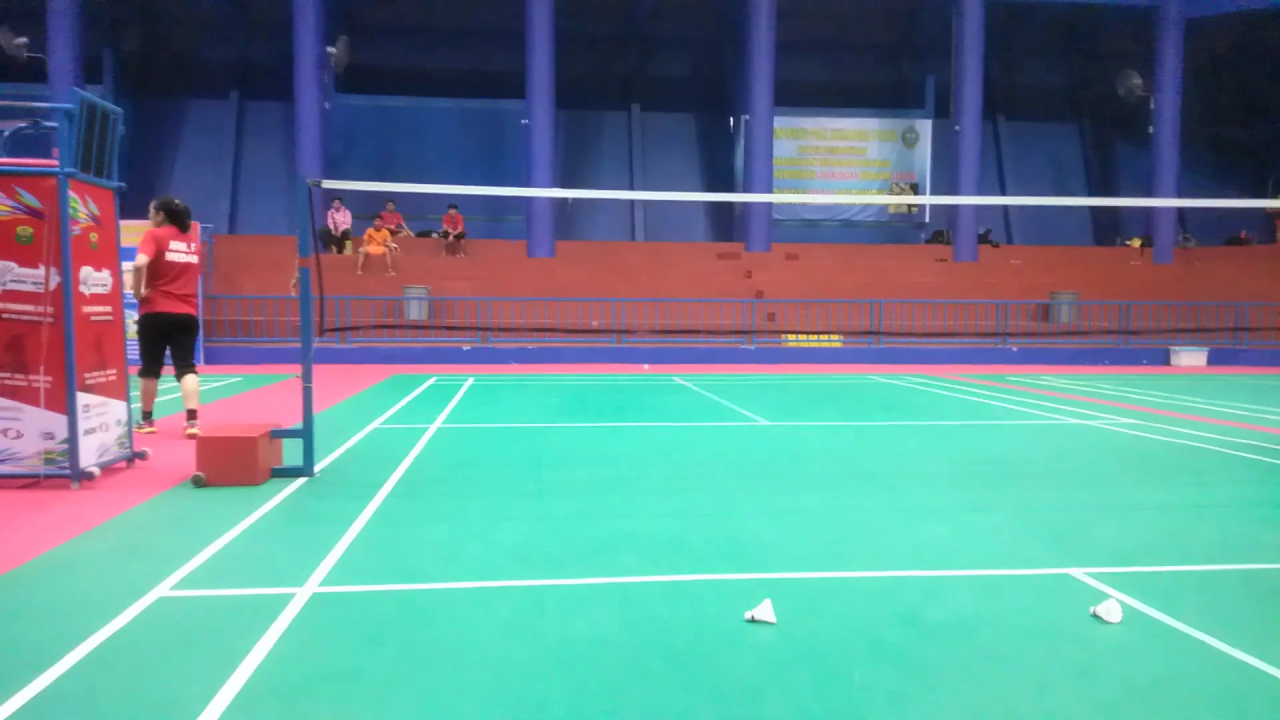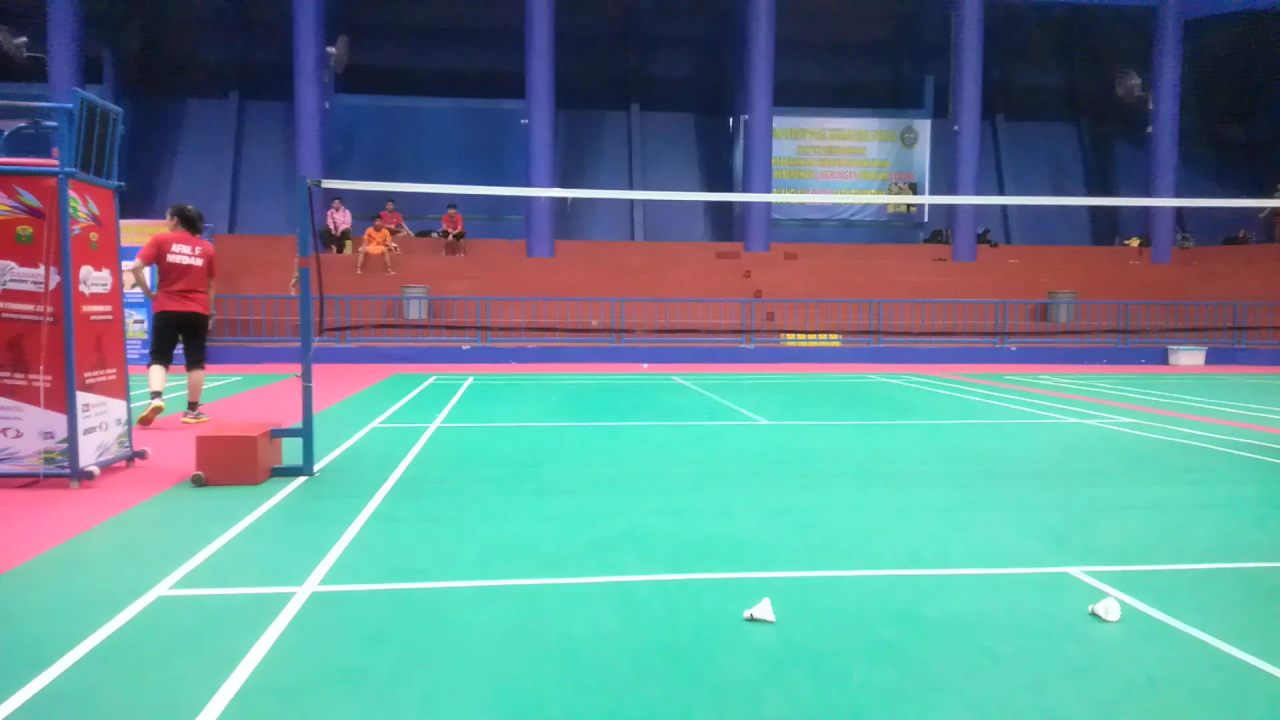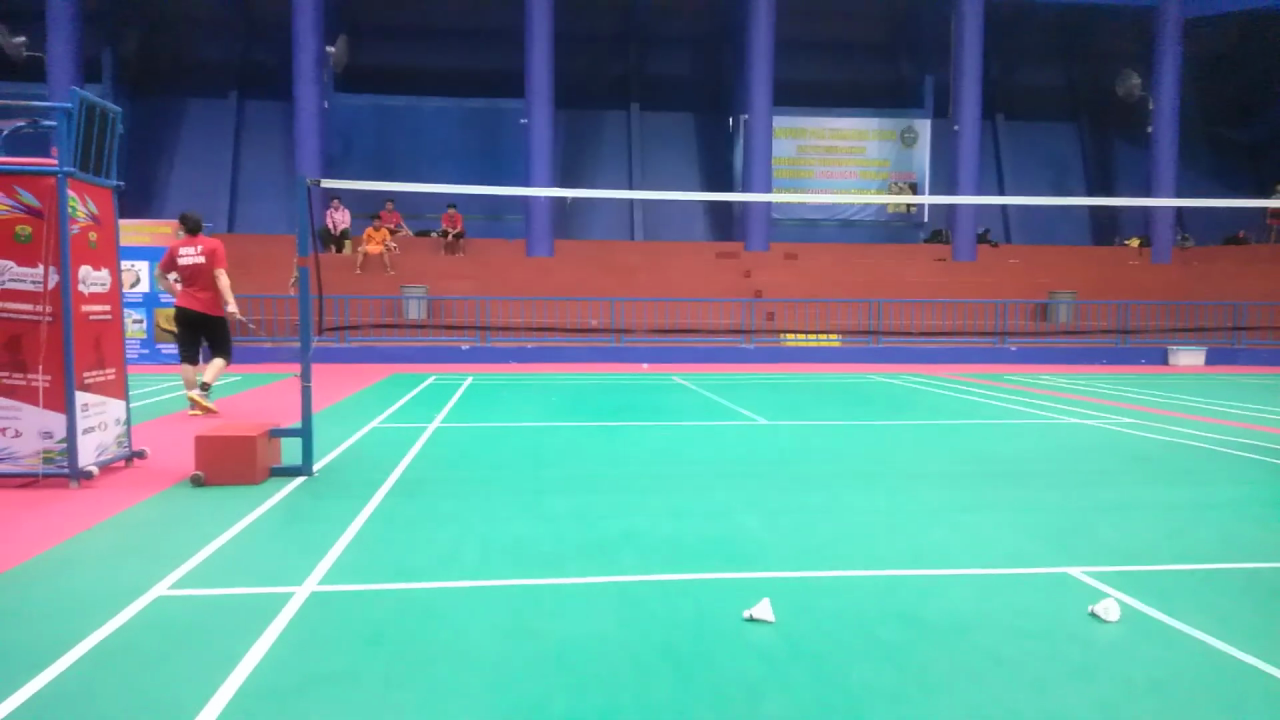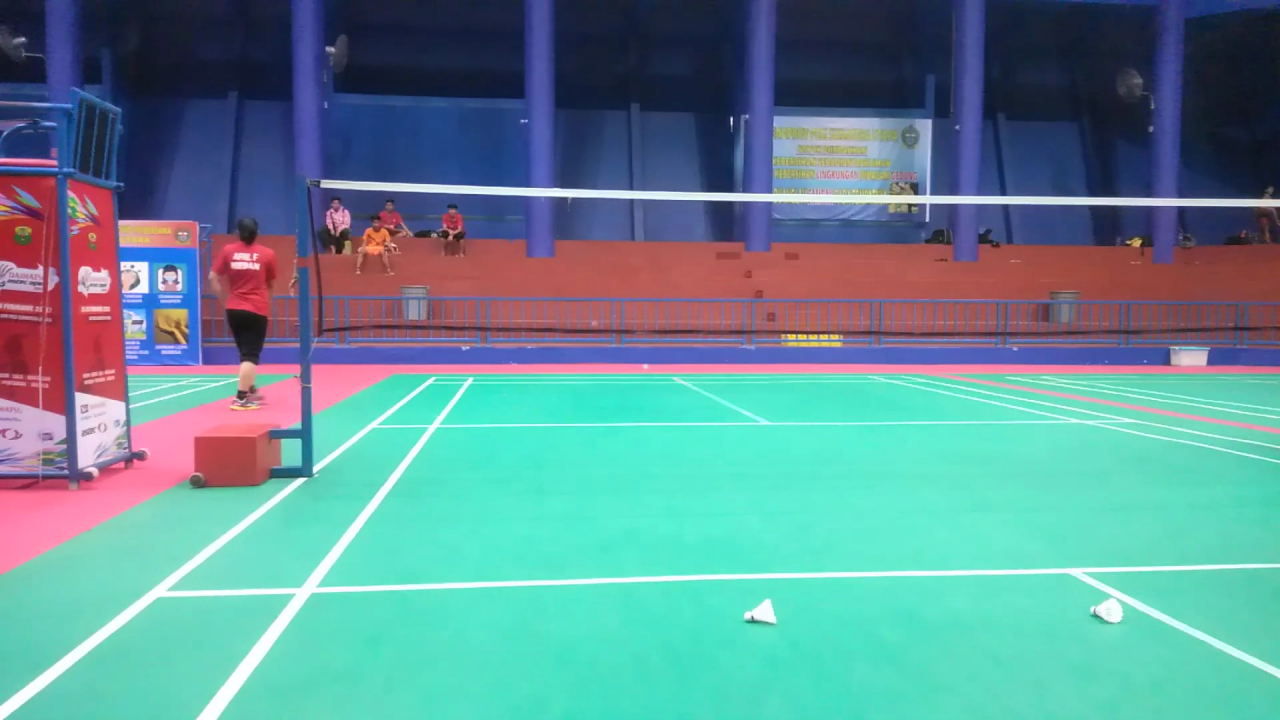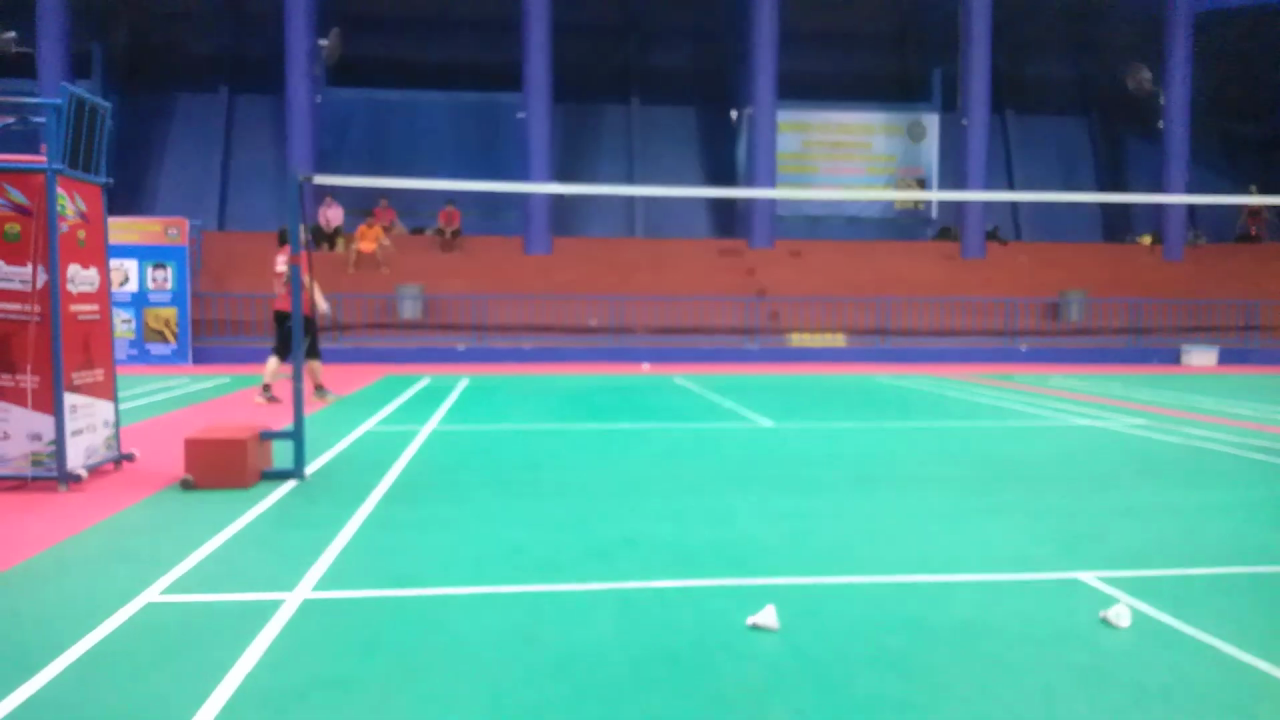
dt=1s
person 1, frame 1
left shoulder: (154, 235)
right shoulder: (194, 243)
left elbow: (141, 263)
left wrist: (138, 290)
right wrist: (197, 310)
left hip: (156, 312)
right hip: (187, 314)
left knee: (150, 368)
right knee: (186, 367)
left ankle: (147, 420)
right ankle: (192, 421)
person 1, frame 2
left shoulder: (161, 240)
right shoulder: (207, 247)
left elbow: (136, 268)
left wrist: (149, 293)
right wrist: (210, 311)
left hip: (166, 309)
right hip: (198, 312)
left knee: (159, 360)
right knee: (195, 361)
left ankle: (156, 399)
right ankle: (192, 410)
person 1, frame 3
left shoulder: (176, 248)
right shoulder: (214, 245)
left elbow: (160, 276)
right elbow: (220, 276)
right wrist: (230, 303)
left hip: (184, 309)
right hip: (210, 309)
left knee: (188, 356)
right knee: (221, 353)
left ankle: (194, 403)
right ankle: (202, 390)
person 1, frame 4
left shoulder: (228, 251)
right shoulder: (267, 254)
left elbow: (213, 278)
right elbow: (270, 284)
left wrist: (226, 298)
left hip: (234, 309)
right hip: (257, 311)
left knee: (246, 352)
right knee: (251, 354)
left ankle: (250, 391)
right ankle: (241, 398)
person 1, frame 5
left shoulder: (281, 254)
right elbow: (307, 280)
right wrist: (319, 302)
left hip: (281, 309)
right hip: (300, 310)
left knee: (279, 352)
right knee: (312, 351)
left ankle: (266, 391)
right ankle: (319, 390)
